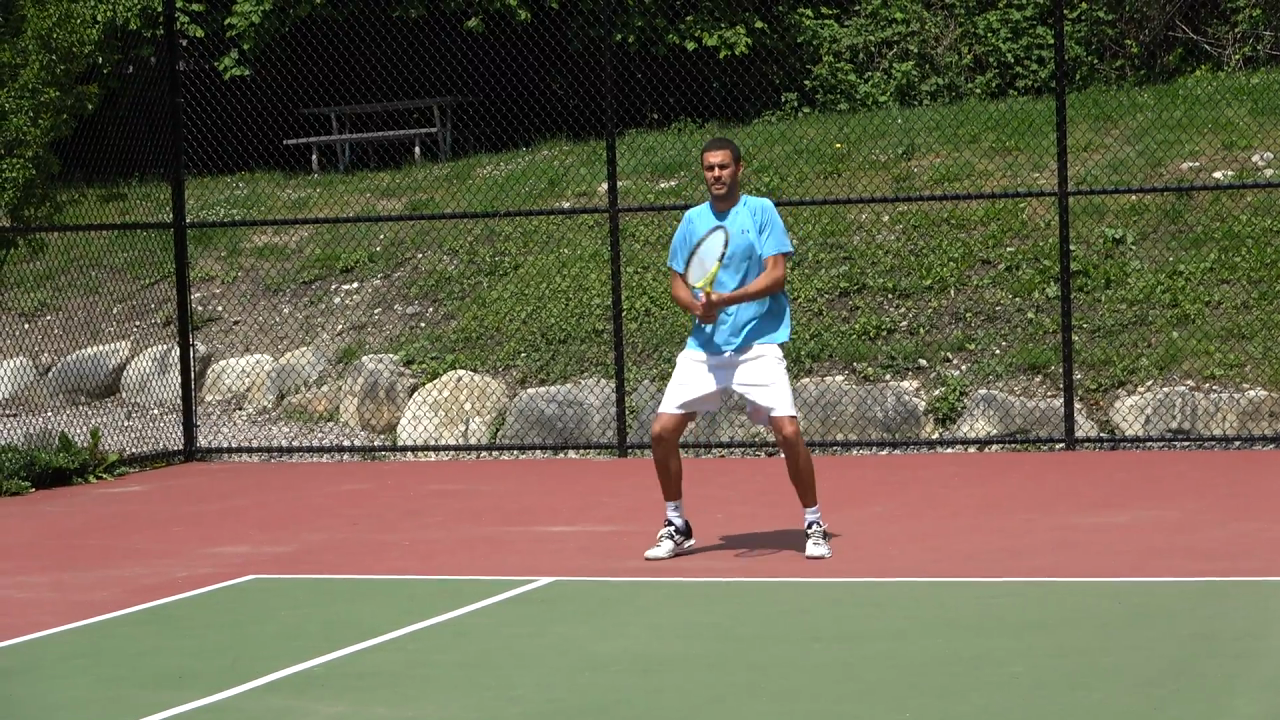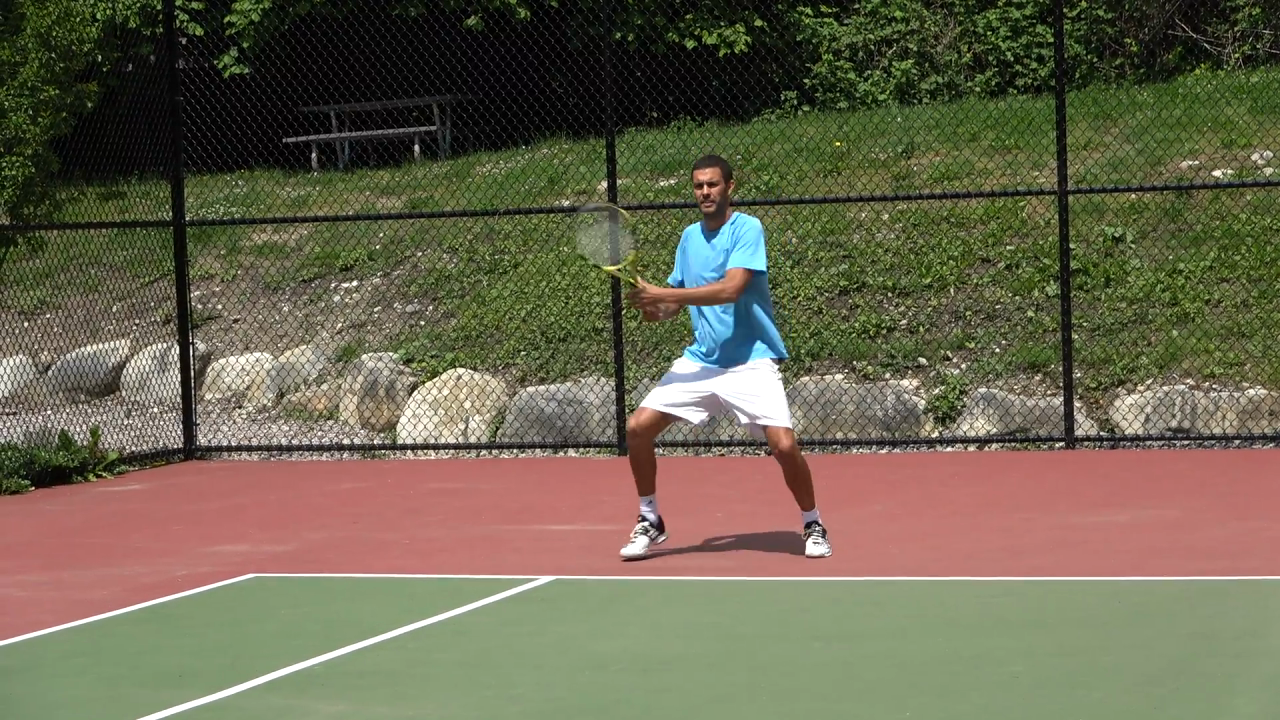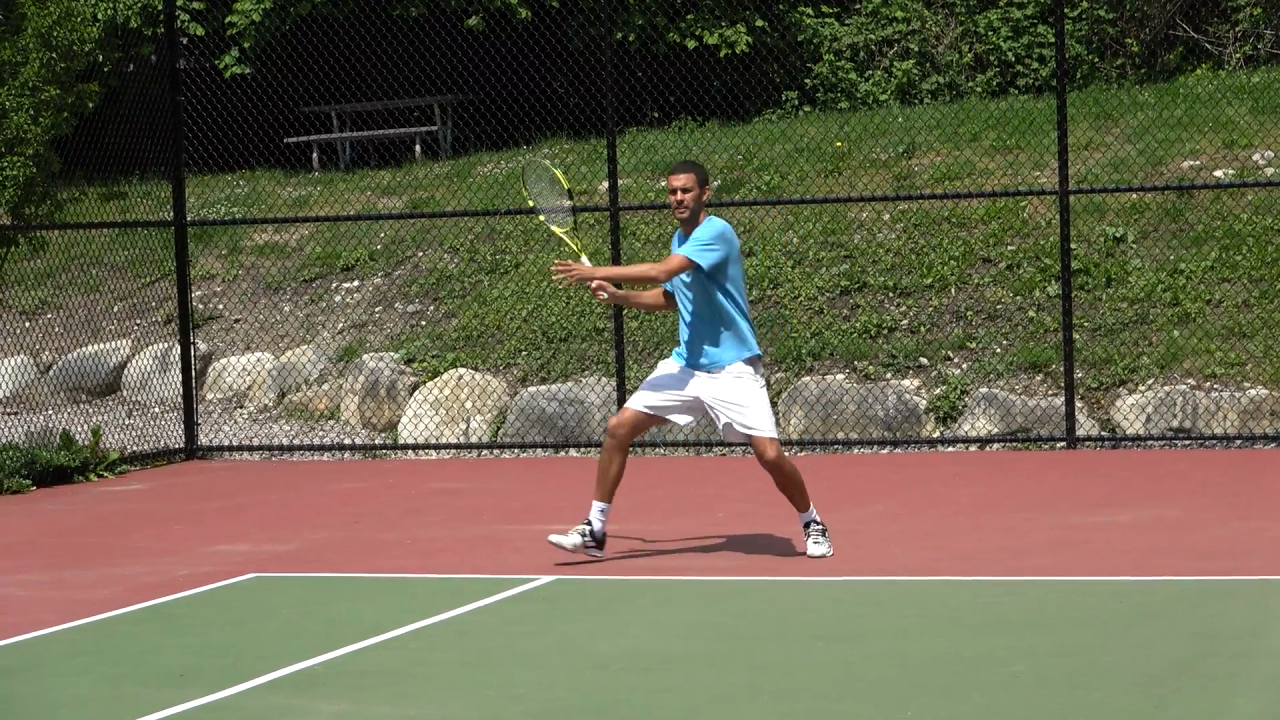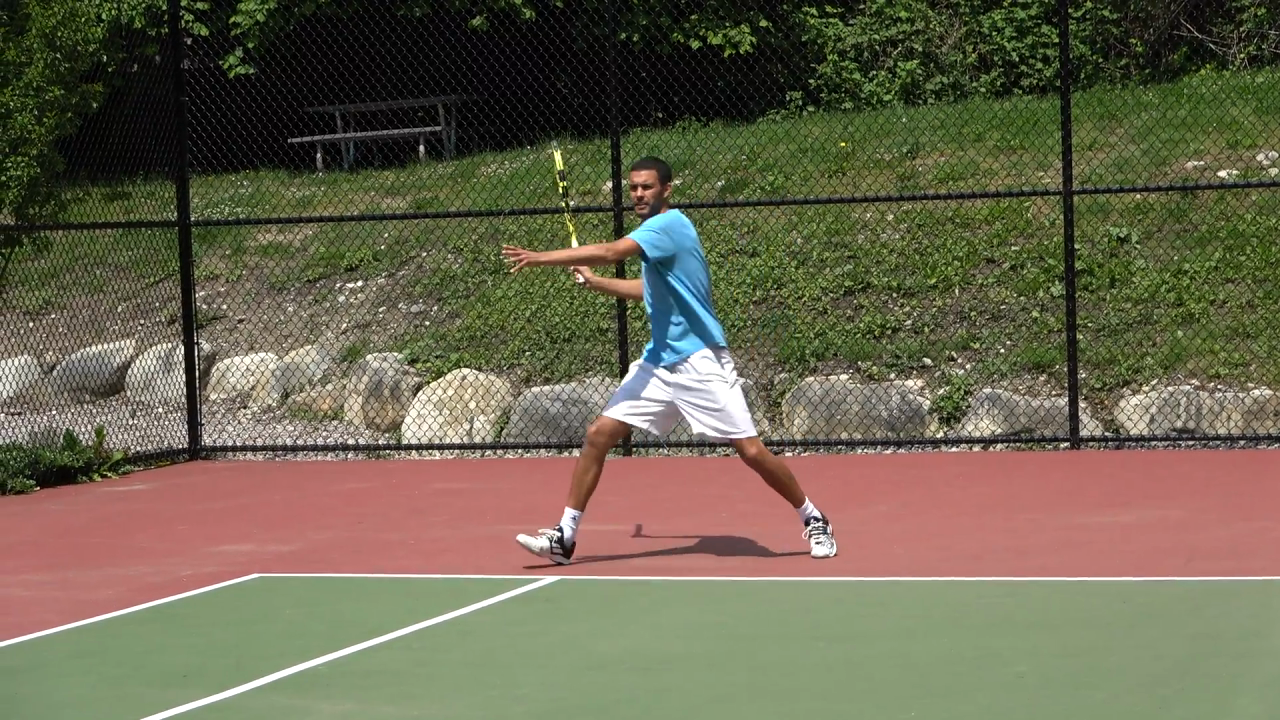
dt=0.1s
person 1, frame 1
left shoulder: (762, 211)
right shoulder: (692, 221)
left elbow: (776, 275)
right elbow: (680, 281)
left wrist: (725, 300)
right wrist: (696, 304)
left hip: (760, 344)
right hip: (704, 348)
left knee: (788, 433)
right knee: (662, 432)
left ankle: (813, 523)
right ankle: (677, 526)
person 1, frame 2
left shoulder: (748, 229)
right shoulder: (690, 237)
left elbow: (732, 288)
right elbow: (678, 295)
left wrist: (667, 294)
right wrist: (655, 305)
left hip: (752, 359)
right hip: (700, 361)
left knee: (784, 445)
right knee: (637, 428)
left ankle: (812, 524)
right ankle: (650, 522)
person 1, frame 3
left shoulder: (717, 232)
right shoulder: (677, 236)
left elbow: (667, 270)
right elbow: (663, 296)
left wrist: (597, 272)
right wrist: (615, 294)
left hip: (732, 366)
right hip: (686, 363)
left knee: (770, 453)
right knee: (618, 429)
left ankle: (812, 523)
right ankle: (594, 530)
person 1, frame 4
left shoulder: (671, 224)
right shoulder: (650, 234)
left elbow: (611, 252)
left wrist: (540, 258)
right wrist: (594, 280)
left hip: (700, 360)
right hip: (657, 361)
left knee: (753, 452)
right knee: (597, 436)
left ankle: (812, 520)
right ankle: (565, 536)
